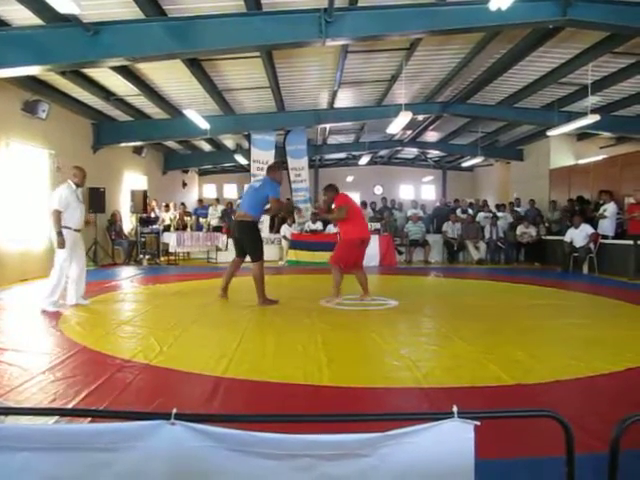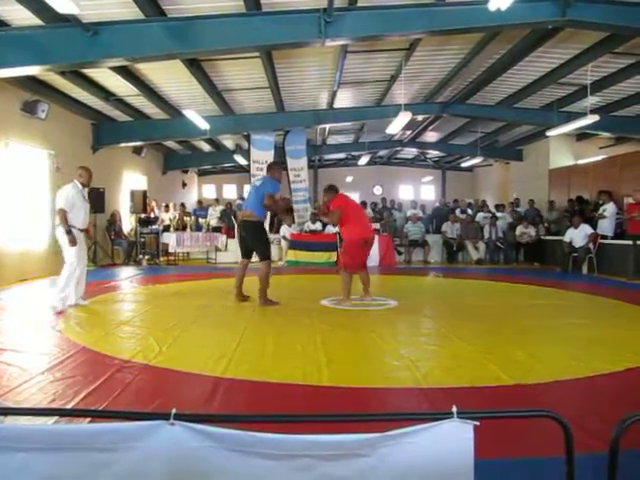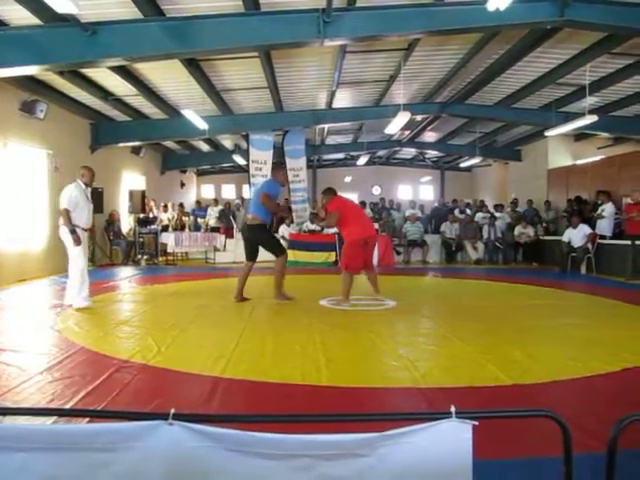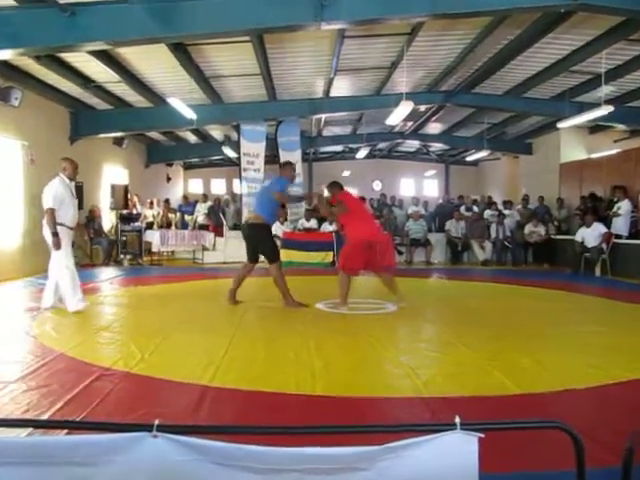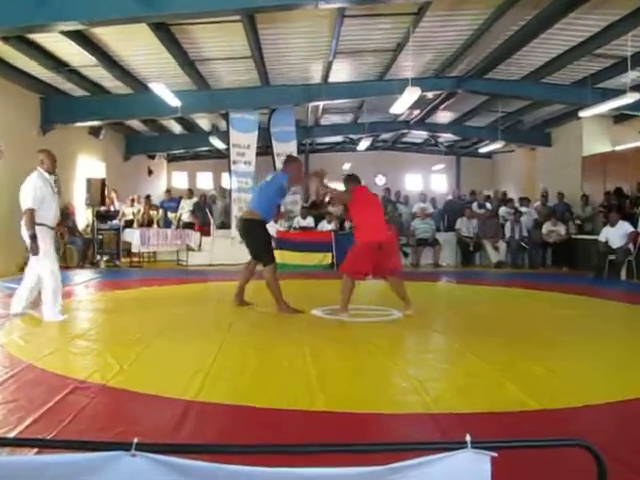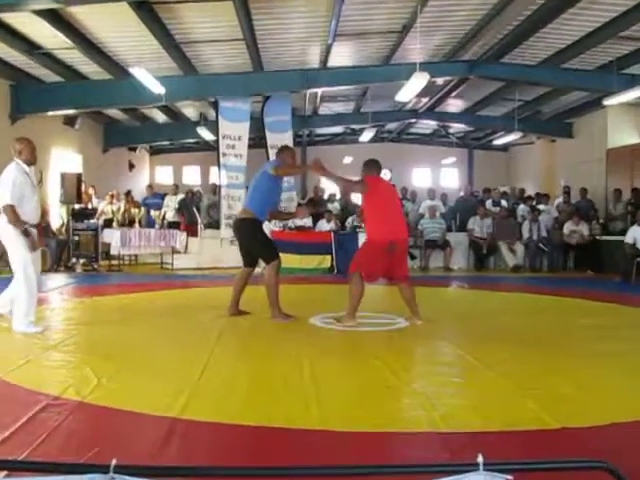
dt=0.2s
person 1, frame 1
left shoulder: (77, 192)
right shoulder: (63, 190)
right elbow: (56, 213)
left wrist: (85, 221)
right wrist: (60, 235)
left hip: (76, 233)
right hip: (65, 232)
left knee: (79, 265)
right knee: (61, 267)
left ankle: (75, 297)
right ankle: (49, 302)
person 1, frame 2
left shoulder: (83, 192)
right shoulder: (68, 190)
right elbow: (61, 212)
left wrist: (88, 229)
right wrist: (69, 233)
left hip: (79, 233)
right hip: (67, 232)
left knee: (81, 265)
right knee: (72, 264)
left ankle: (75, 297)
right ankle: (60, 299)
person 1, frame 3
left shoulder: (86, 192)
right shoulder: (71, 190)
right elbow: (64, 212)
left wrist: (91, 229)
right wrist: (73, 232)
left hip: (82, 232)
right hip: (71, 231)
left knee: (79, 265)
right knee: (79, 264)
left ankle: (71, 298)
right ankle: (79, 299)
person 1, frame 4
left shoulder: (69, 186)
right shoulder: (55, 186)
right elbow: (49, 212)
right wrist: (54, 235)
left hip: (66, 230)
right hip: (57, 230)
left knee: (58, 267)
right knee: (66, 265)
left ankle: (49, 301)
right ankle: (74, 302)
person 1, frame 5
left shoulder: (48, 180)
right shoulder: (35, 182)
right elbow: (28, 212)
right wrist: (33, 239)
left hip: (46, 231)
right hip: (37, 231)
left knee: (35, 271)
right knee: (50, 270)
left ankle: (18, 305)
right ankle: (51, 312)
person 1, frame 6
left shoulder: (28, 173)
left wrist: (31, 232)
right wrist: (28, 235)
left hip: (27, 230)
left knee: (28, 274)
right knee: (26, 277)
person 2, frame 1
left shoulder: (255, 183)
right shoulder: (272, 185)
right elbow: (276, 206)
left wrist: (267, 211)
left hip: (237, 223)
right hip: (249, 225)
left knee: (239, 257)
right knee: (257, 262)
left ankle: (224, 288)
right ankle: (262, 298)
person 2, frame 2
left shoulder: (257, 182)
right shoulder: (273, 183)
right elbow: (269, 201)
left wrist: (277, 206)
right wrist: (279, 208)
left hip: (242, 223)
right hip: (254, 225)
left knee: (245, 260)
right knee: (265, 261)
left ankle: (238, 293)
right ankle: (263, 298)
person 2, frame 3
left shoulder: (264, 185)
right shoulder: (273, 185)
right elbow: (264, 200)
left wrist: (278, 211)
right wrist: (279, 209)
left hip: (248, 227)
right hip: (258, 228)
left knee: (250, 261)
right knee: (281, 255)
left ankle: (238, 295)
right ankle: (278, 292)
person 2, frame 4
left shoulder: (270, 183)
right shoulder: (281, 182)
right elbow: (279, 197)
left wrist: (277, 213)
right wrist: (301, 198)
left hip: (249, 226)
right hip: (259, 228)
left knee: (251, 262)
right knee: (275, 263)
left ankle: (232, 294)
right ankle: (288, 300)
person 2, frame 5
left shoulder: (274, 180)
right shoulder: (283, 176)
right elbow: (294, 180)
left hip: (246, 222)
right hip: (254, 224)
left knee: (256, 259)
right knee: (269, 264)
left ankle: (239, 296)
right ankle: (282, 305)
person 2, frame 6
left shoulder: (273, 179)
right shoulder: (271, 166)
left elbow: (272, 213)
right elbow: (279, 171)
left wrist: (294, 214)
left hip: (244, 223)
right hip: (249, 224)
left knee: (249, 266)
right knee: (273, 261)
left ankle: (233, 307)
person 3, frame 1
left shoulder: (340, 199)
right shoulder: (345, 199)
left elbow: (342, 215)
right elbow: (339, 218)
left wrist: (327, 216)
right wrist: (326, 211)
left hip: (352, 237)
right hip: (363, 236)
left knee: (336, 263)
right knee: (356, 266)
left ankle: (336, 294)
right ankle: (365, 293)
person 3, frame 2
left shoulder: (336, 201)
right shoulder: (346, 200)
left elbow: (334, 220)
left wrist: (324, 218)
right wrist: (327, 213)
left hip: (355, 237)
right hip: (368, 235)
left knee: (346, 267)
right knee: (361, 266)
left ankle: (346, 298)
right ankle: (366, 293)
person 3, frame 3
left shoulder: (334, 203)
right shoulder: (345, 201)
left elbow: (332, 222)
left wrist: (321, 223)
right wrist: (325, 215)
left hip: (356, 238)
right hip: (369, 234)
left knee: (347, 268)
right knee: (368, 265)
left ankle: (345, 299)
right ankle: (377, 292)
person 3, frame 4
left shoulder: (340, 199)
right shoulder: (352, 199)
left elbow: (341, 210)
left wrist: (325, 208)
right wrist: (329, 210)
left hip: (358, 240)
right hip: (374, 236)
left knee: (344, 269)
right knee: (381, 269)
left ankle: (343, 302)
right ankle: (398, 296)
person 3, frame 5
left shoulder: (357, 193)
right shoulder: (371, 196)
left elbow: (339, 196)
left hip: (367, 242)
right hip: (385, 239)
left knee: (349, 273)
right knee: (391, 274)
left ankle: (343, 309)
right ankle: (408, 307)
person 3, frame 6
left shoulder: (370, 184)
right shoulder: (389, 187)
left elbow: (349, 186)
left hip: (380, 239)
right hip: (400, 238)
left knee: (357, 275)
right knee: (401, 279)
